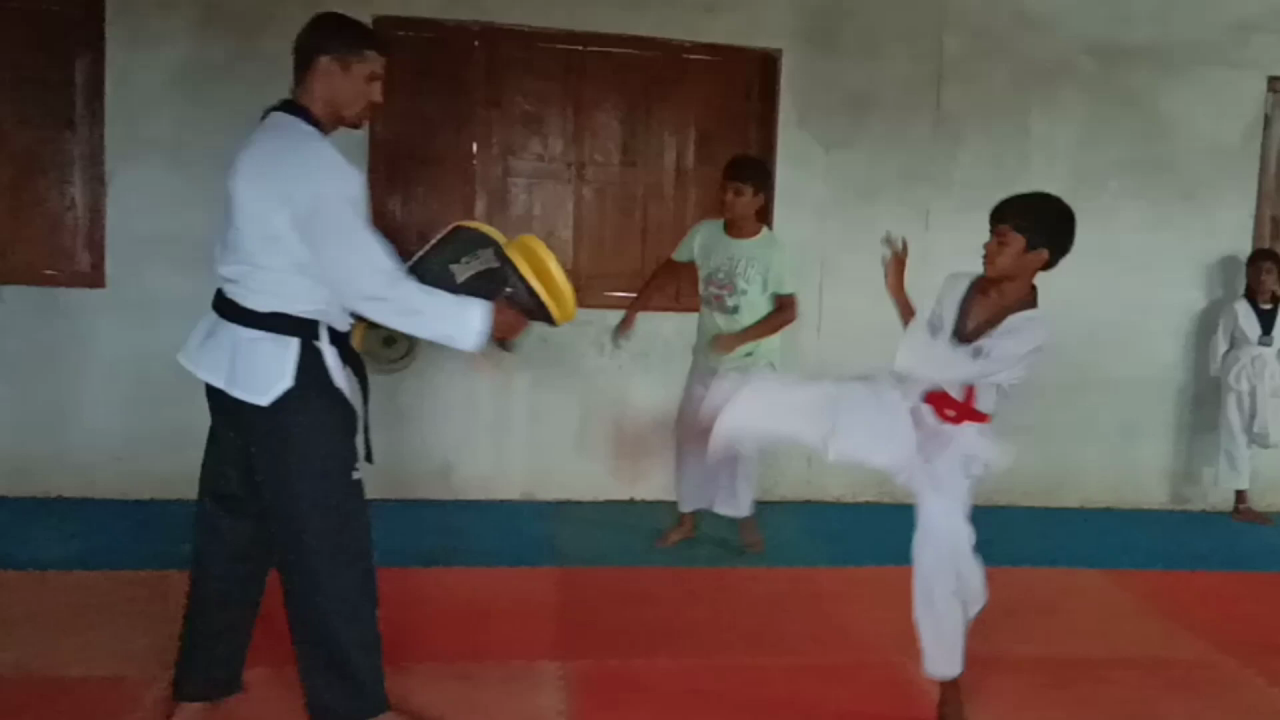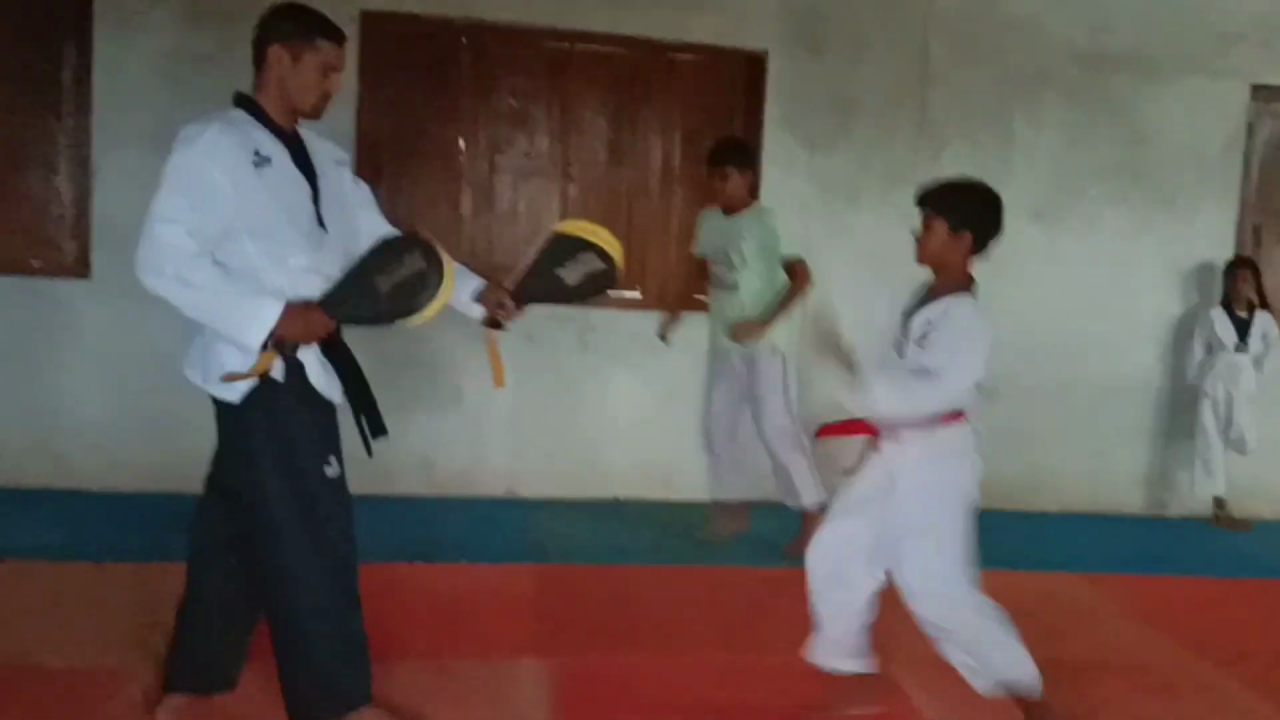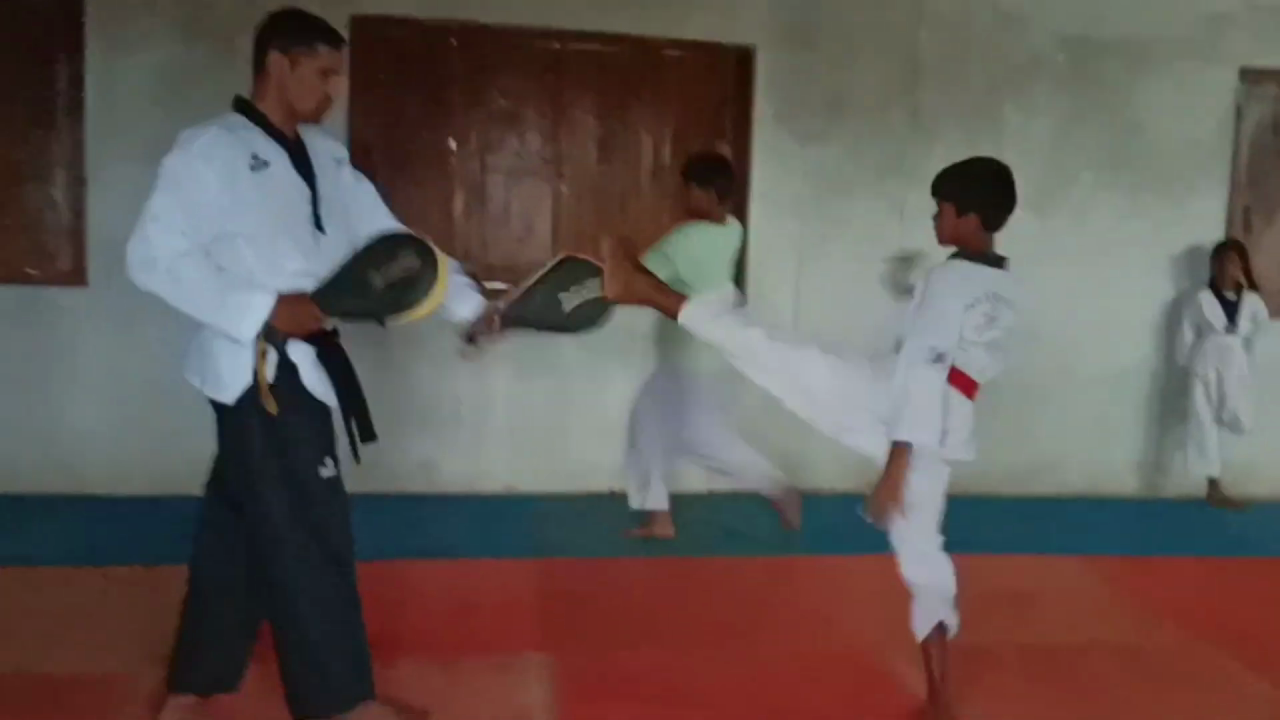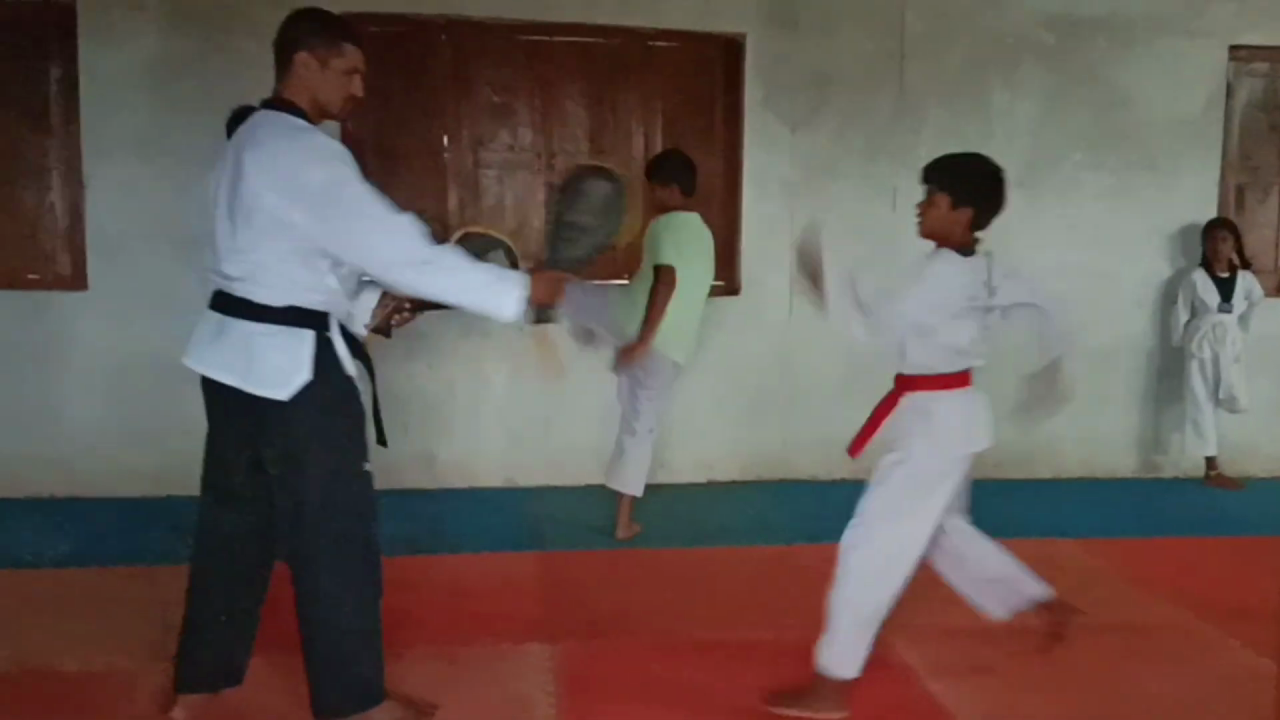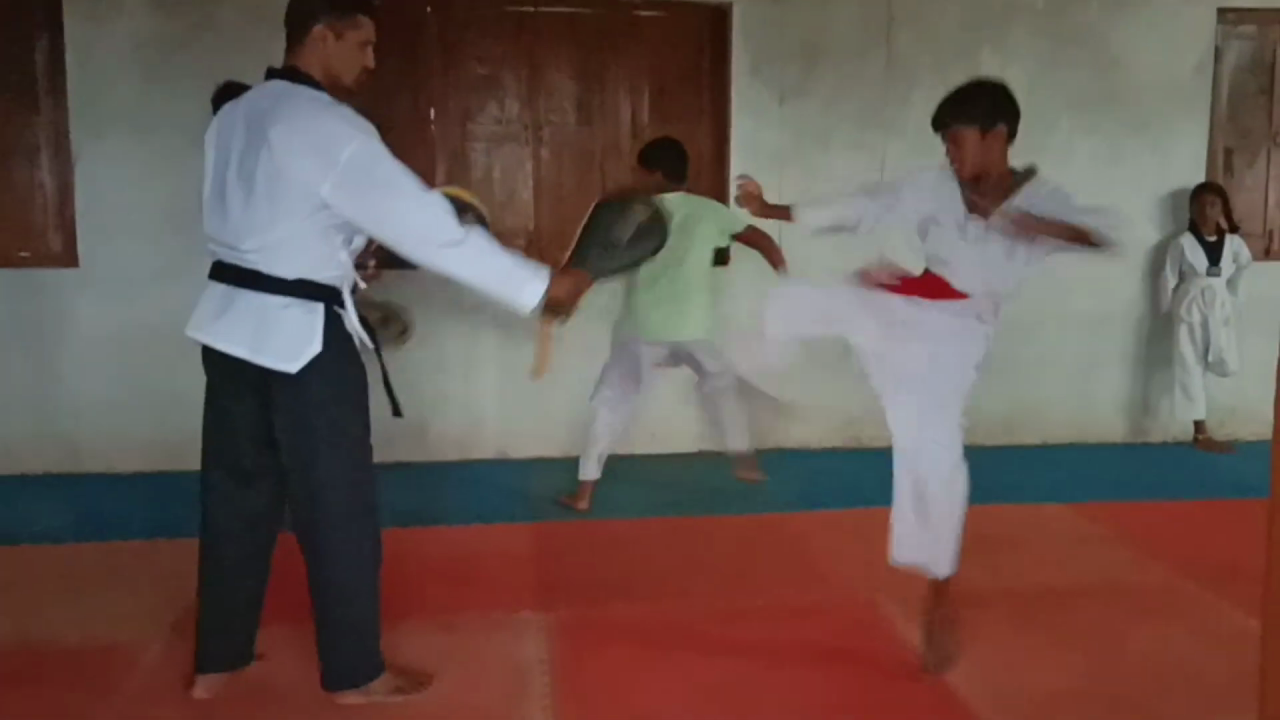
dt=0.4s
person 1, frame 1
left shoulder: (274, 143)
right shoulder: (316, 161)
right elbow: (368, 284)
right wrist: (480, 320)
left hip: (246, 358)
right hip: (289, 369)
left knee: (236, 525)
right knee: (327, 541)
person 1, frame 2
left shoulder: (322, 157)
right shoulder: (213, 144)
left elbow: (380, 240)
right elbow: (163, 257)
left wrist: (473, 291)
right wrist: (269, 318)
left hip: (295, 366)
right hip: (262, 368)
left knee: (239, 522)
right knee: (310, 535)
person 1, frame 3
left shoulder: (326, 157)
right shoulder: (209, 150)
left elbow: (387, 240)
right elbow: (153, 257)
left wrist: (469, 303)
right wrist: (262, 310)
left hip: (295, 364)
right hip: (257, 368)
left knee: (240, 524)
right knee: (307, 534)
person 1, frame 4
left shoulder: (248, 144)
right shoulder: (304, 153)
right elbow: (398, 249)
left wrist: (363, 307)
right wrist: (518, 287)
left hip: (234, 351)
right hip: (294, 364)
left knee: (234, 516)
right knee: (333, 531)
person 1, frame 5
left shoulder: (235, 116)
right shoulder: (331, 127)
right elbow: (429, 229)
right wrist: (540, 284)
left hip: (236, 320)
right hip: (301, 333)
left knee: (239, 495)
right knee: (339, 507)
left ankle: (217, 660)
right ankle: (355, 670)
person 2, frame 1
left shoulder: (1031, 331)
right shoulder: (960, 286)
left elbow: (952, 375)
left wrist: (901, 296)
left hip: (952, 446)
right hip: (901, 410)
left knee: (944, 565)
right knee: (816, 407)
person 2, frame 2
left shoulder: (963, 319)
right shoulder: (932, 301)
left elbow: (922, 399)
left hip: (933, 463)
right hip: (900, 458)
left knee: (938, 595)
right knee: (833, 555)
person 2, frame 3
left shoulder: (948, 276)
right shoulder: (1006, 288)
left elbow: (925, 366)
left wrist: (894, 463)
left hip: (903, 401)
right hip: (949, 424)
left knee: (766, 349)
right knee: (920, 547)
left ankle: (646, 291)
person 2, frame 4
left shoulder: (938, 271)
right shoulder: (987, 269)
left elbow: (869, 322)
right elbow: (1036, 308)
left wrist: (819, 276)
right wrist: (1050, 369)
left hip: (934, 420)
right hip: (952, 411)
left knee: (874, 544)
right knee: (935, 529)
right ankle: (1042, 606)
person 2, frame 5
left shoulder: (1041, 197)
right shoulder: (936, 185)
left elbow: (1089, 233)
right elbow: (867, 206)
left wrist: (1053, 228)
right wrist: (773, 209)
left hip: (951, 329)
right hip: (910, 312)
left knee: (930, 453)
right knee: (816, 303)
left ankle: (938, 598)
person 3, frame 1
left shoulder: (771, 248)
right shoulder: (703, 232)
left elbow: (788, 311)
right elbow: (668, 270)
left wrist: (737, 340)
right wrist: (633, 310)
left hip: (754, 359)
right hip: (710, 356)
right knee: (691, 431)
left ankle: (744, 517)
right ankle: (688, 518)
person 3, frame 2
left shoulder: (764, 221)
right shoulder: (707, 220)
left elbow: (800, 276)
left wrist: (763, 324)
right wrist: (677, 313)
left hip: (761, 344)
right hip: (725, 344)
left knee: (776, 427)
right knee: (718, 425)
left ankle: (812, 509)
right ankle: (733, 508)
person 3, frame 3
left shoulder: (685, 236)
right shoulder: (731, 229)
left hip: (692, 351)
right hip: (686, 349)
left knee: (701, 438)
right knee: (644, 424)
left ankle: (777, 488)
right ankle: (659, 517)
person 3, frame 4
left shoulder: (665, 226)
right shoulder: (703, 234)
left elbow: (665, 282)
left wrist: (641, 343)
left hip: (641, 333)
right hip: (672, 348)
left knee: (574, 293)
right knee: (640, 427)
right ankle: (624, 519)
person 3, frame 5
right shoulder: (710, 211)
right elbow: (760, 242)
left hip: (641, 329)
right hip: (691, 330)
left knee: (609, 404)
right knee: (720, 384)
left ankle: (585, 489)
right ankle: (742, 457)
person 4, frame 1
right shoulder: (1236, 309)
right elbow: (1218, 345)
right wrist: (1221, 375)
right hip: (1239, 379)
right knee: (1235, 438)
right ankle: (1241, 503)
person 4, frame 2
right shoulder: (1213, 316)
right elbow: (1197, 352)
right wrist: (1198, 381)
left hip: (1243, 386)
right hip: (1215, 386)
left knee: (1244, 443)
right knee: (1211, 444)
right ankle: (1220, 507)
person 4, frame 3
left shoulder: (1251, 301)
right shoulder: (1201, 299)
left elbow: (1260, 326)
right elbow: (1186, 335)
left wrist: (1243, 353)
right wrist: (1189, 364)
left hip: (1235, 369)
right hip: (1206, 368)
left knee: (1239, 423)
right knee: (1205, 425)
right ankle: (1214, 488)
person 4, frame 4
left shoulder: (1245, 279)
right shoulder: (1195, 279)
left elbow: (1256, 304)
right elbow: (1180, 315)
left wrist: (1239, 332)
right wrist: (1183, 344)
left hip: (1231, 346)
right hip: (1201, 346)
left knee: (1237, 403)
right knee: (1201, 404)
right ankle: (1212, 469)
person 4, frame 5
left shoulder: (1233, 242)
right shoulder: (1182, 243)
left elbow: (1243, 267)
right elbow: (1168, 279)
left wrist: (1229, 296)
right wrist: (1170, 309)
left hip: (1220, 310)
right hip: (1190, 311)
left knee: (1226, 366)
right knee: (1191, 369)
right ankle: (1201, 433)
